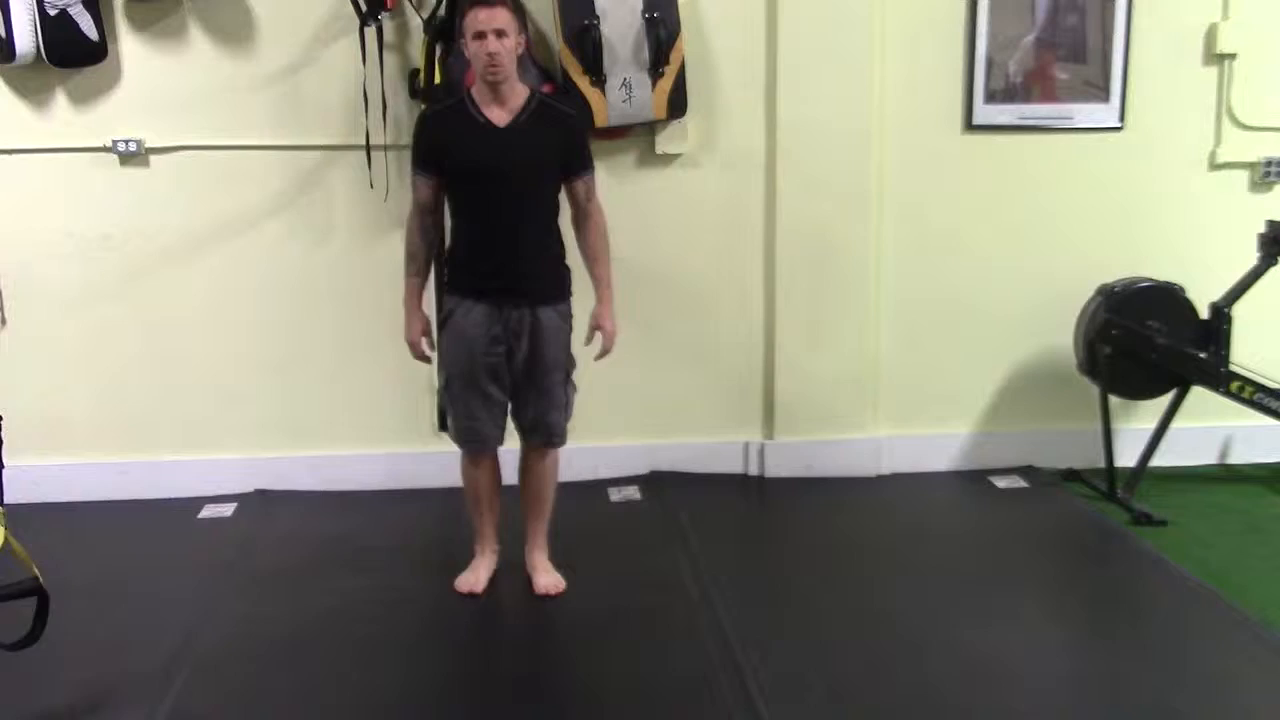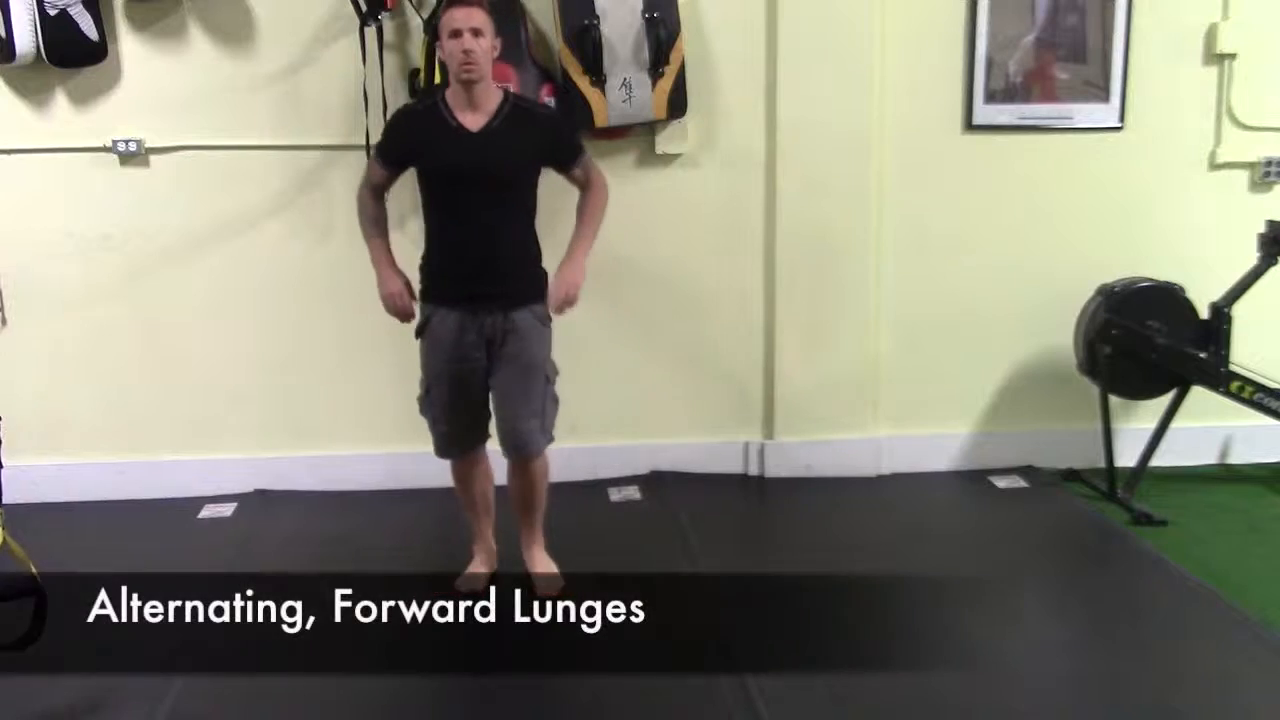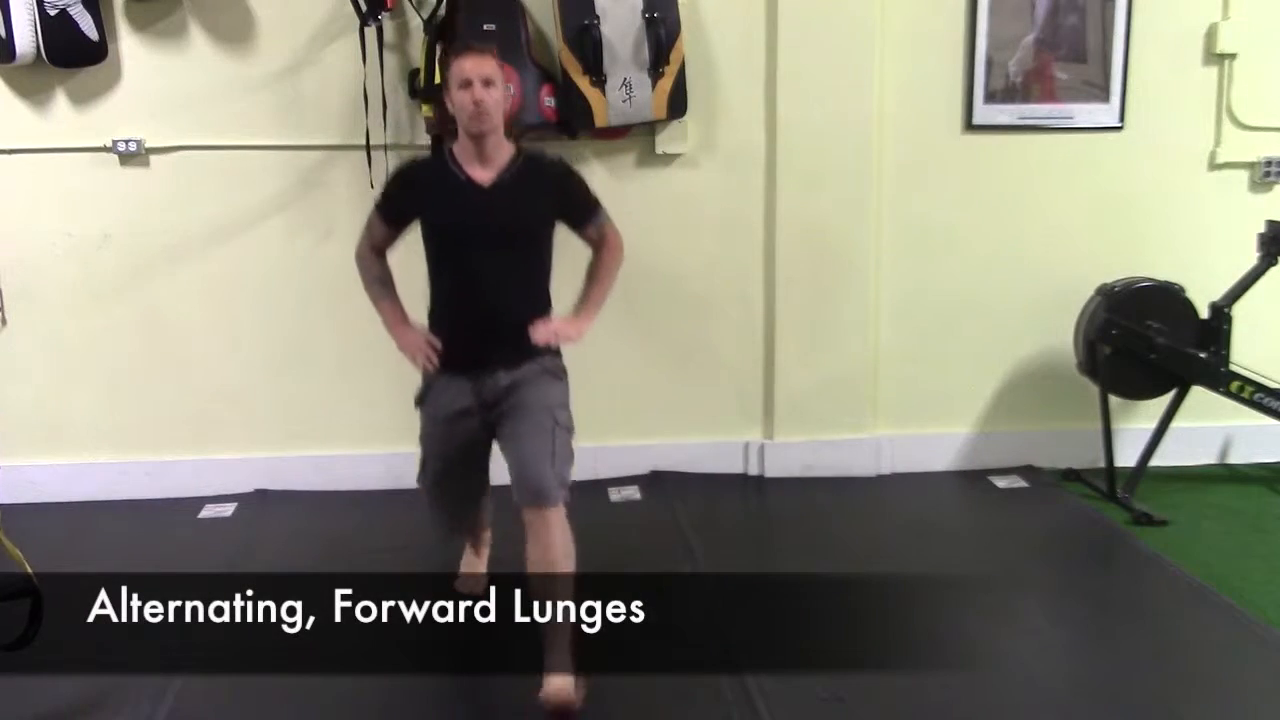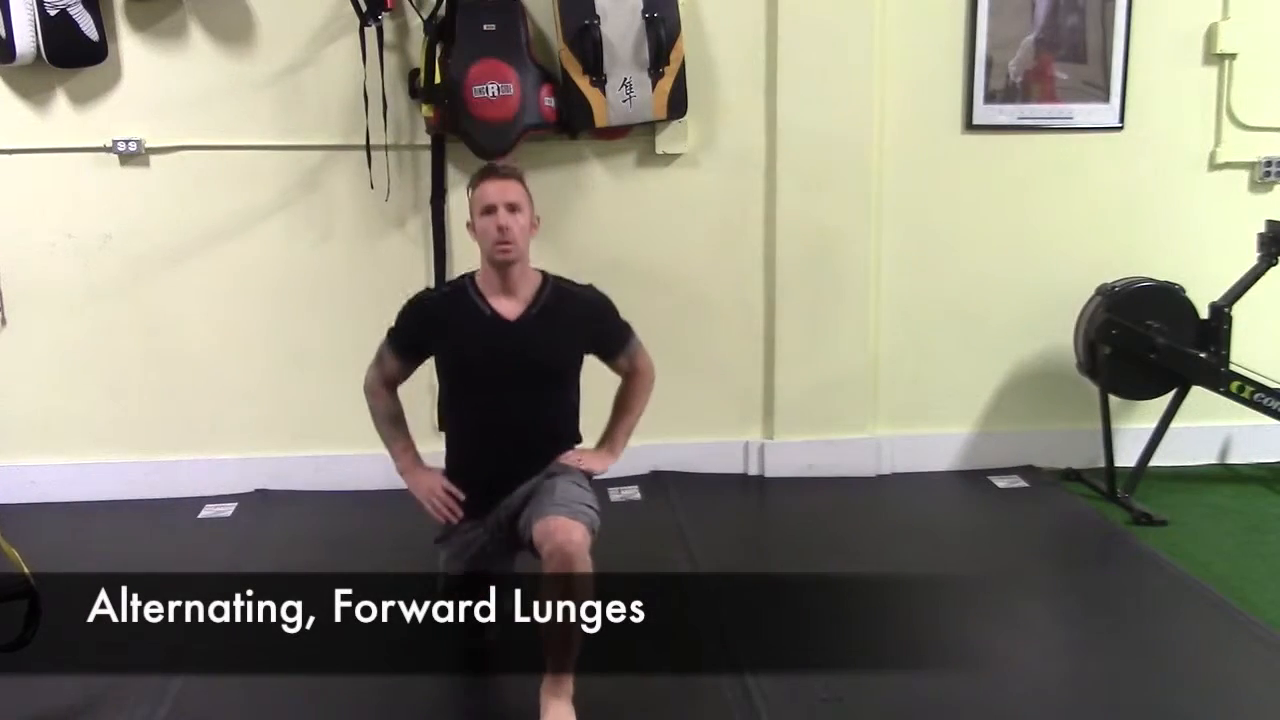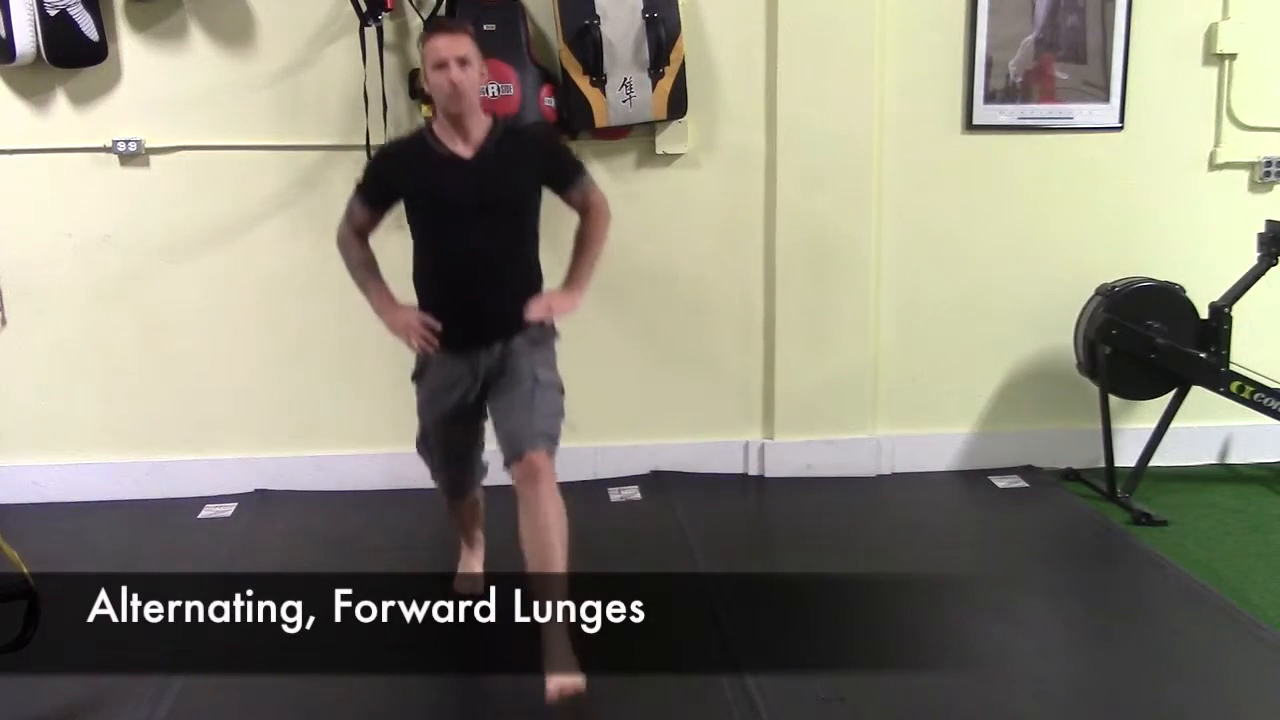
dt=0.5s
person 1, frame 1
left shoulder: (560, 122)
right shoulder: (440, 123)
left elbow: (588, 212)
right elbow: (423, 215)
left wrist: (605, 299)
right wrist: (413, 303)
left hip: (544, 303)
right hip: (469, 304)
left knee: (544, 433)
right knee: (475, 437)
left ankle: (537, 551)
right ankle: (485, 549)
person 1, frame 2
left shoulder: (537, 122)
right shoulder: (413, 124)
left elbow: (593, 183)
right elbow: (371, 190)
left wrist: (576, 261)
right wrist: (384, 268)
left hip: (522, 307)
right hip: (446, 310)
left knee: (526, 441)
right knee: (461, 442)
left ankle: (535, 547)
right ankle: (483, 549)
person 1, frame 3
left shoulder: (550, 177)
right shoulder: (417, 180)
left elbow: (609, 244)
right elbow: (370, 250)
left wrist: (579, 318)
right wrist: (400, 326)
left hip: (529, 369)
right hip: (452, 373)
left knee: (544, 503)
right knee: (453, 503)
left ankle: (560, 665)
right ankle: (477, 550)
person 1, frame 4
left shoulder: (580, 306)
right shoulder: (435, 310)
left elbow: (640, 370)
right elbow: (378, 383)
left wrist: (609, 450)
right wrist: (411, 470)
left hip: (552, 474)
right hip: (472, 495)
left knee: (566, 542)
person 1, frame 5
left shoulder: (532, 144)
right shoulder: (399, 160)
left elbow: (595, 209)
right elbow: (351, 234)
left wrist: (572, 291)
right wrist: (388, 309)
left hip: (521, 340)
right hip: (446, 349)
left knee: (533, 465)
right knee: (456, 480)
left ankle: (554, 633)
right ankle: (471, 545)
